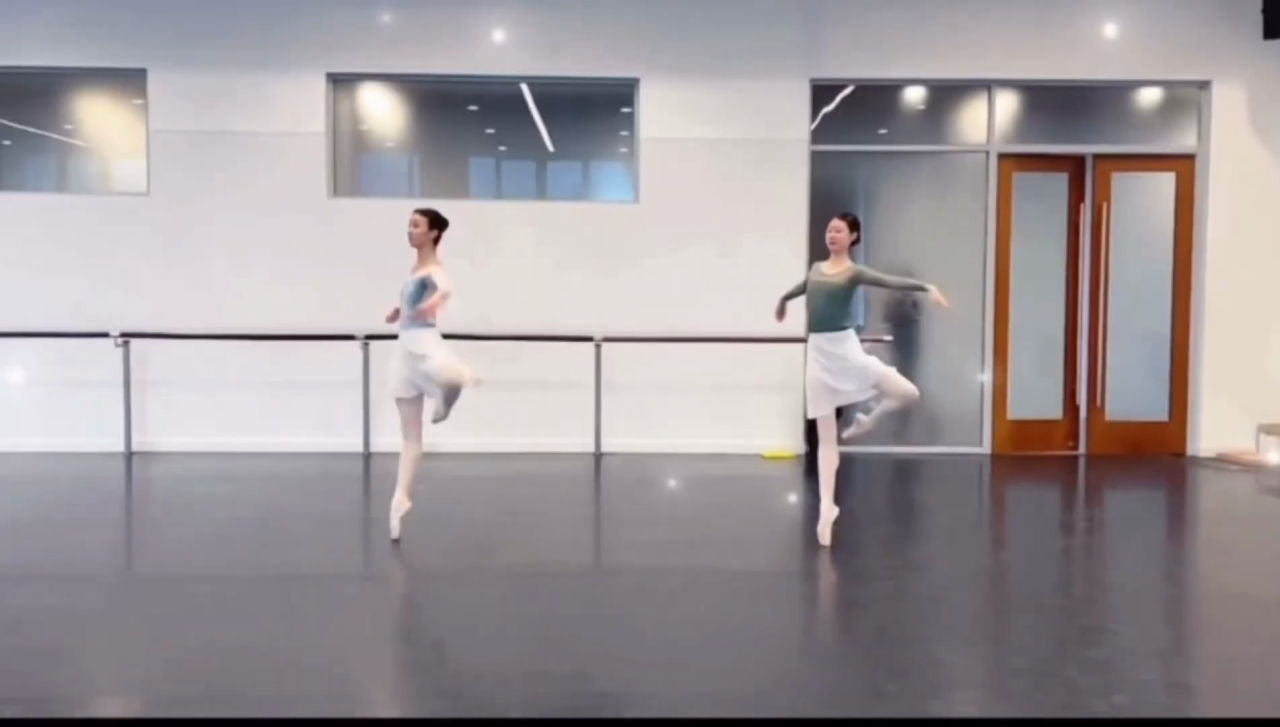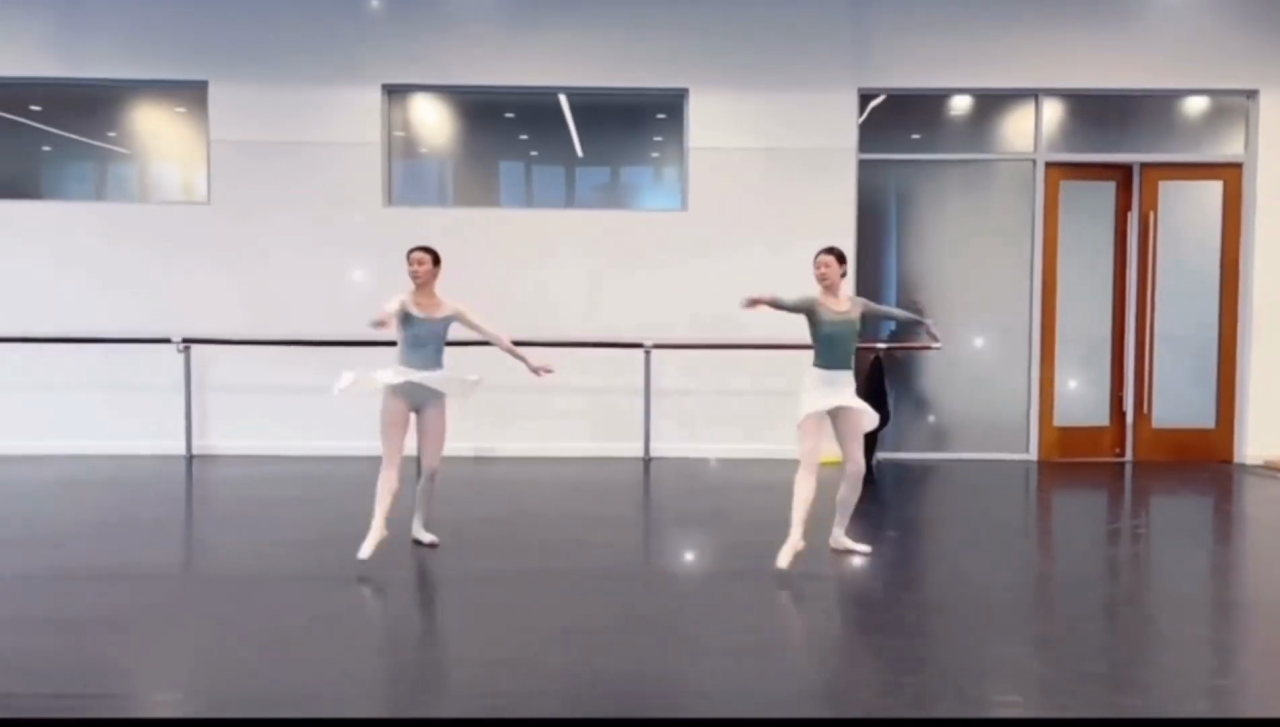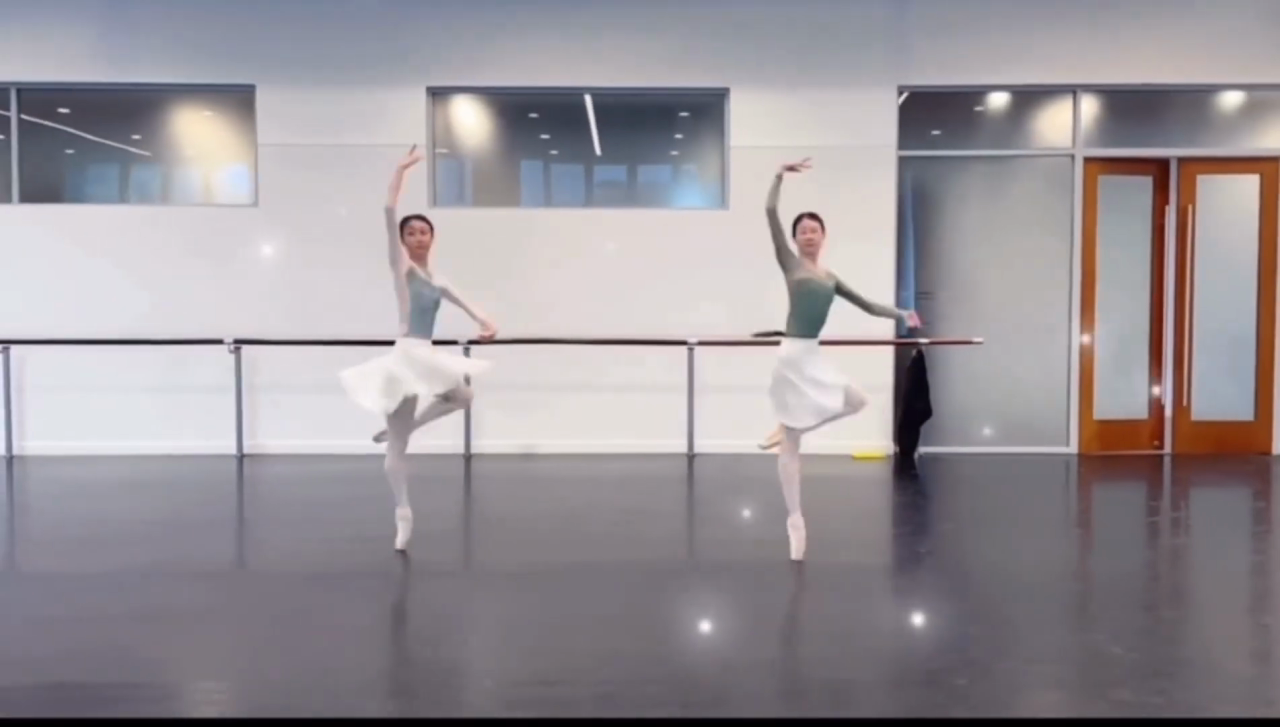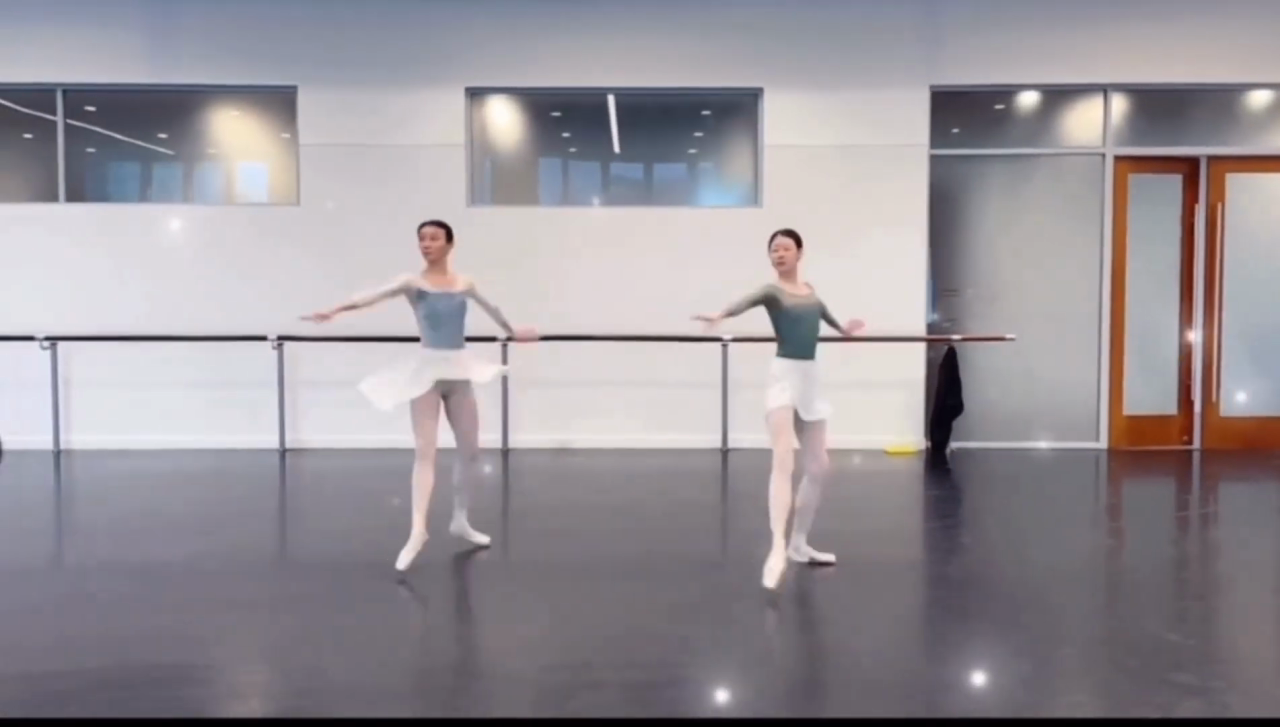
dt=0.7s
person 1, frame 1
left shoulder: (855, 272)
right shoulder: (816, 270)
left elbow: (895, 281)
right elbow: (801, 288)
left wrist: (928, 288)
right wrist: (783, 300)
left hip: (845, 349)
right hip: (818, 354)
left knee: (907, 393)
right knee: (827, 437)
left ankle: (867, 421)
right ankle: (826, 508)
person 1, frame 2
left shoulder: (859, 305)
right shoulder: (812, 304)
left elbow: (893, 313)
right elbow: (785, 304)
left wrist: (924, 323)
right wrist: (764, 299)
left hip: (846, 387)
right hip: (818, 385)
left knee: (855, 468)
right knee: (809, 463)
left ankle: (838, 534)
right ankle: (795, 537)
person 1, frame 3
left shoulder: (830, 275)
right shoulder: (789, 263)
left elbow: (865, 304)
right elbow: (770, 212)
left wrist: (901, 314)
right wrist: (780, 175)
left hip: (809, 357)
right hip: (795, 356)
right knee: (790, 448)
left ankle: (787, 430)
right ankle: (795, 520)
person 1, frame 4
left shoulder: (809, 291)
right shoulder: (773, 290)
right elbow: (739, 304)
left wrist: (842, 328)
right wrist: (719, 315)
left hip: (809, 378)
right hip: (784, 376)
left knee: (818, 468)
right knee: (783, 463)
left ankle: (799, 543)
right ankle: (778, 549)
person 2, frame 1
left shoulder: (434, 269)
right shoulder: (416, 269)
left elbow: (445, 286)
left wrist: (436, 300)
right wrist: (402, 308)
left hip: (426, 346)
right hip: (406, 351)
left knee: (453, 379)
right knee: (410, 434)
left ankle: (443, 406)
right ankle: (400, 500)
person 2, frame 2
left shoulder: (451, 310)
right shoulder: (403, 302)
left elbow: (494, 336)
right elbow: (388, 311)
left wrist: (528, 361)
right wrist: (387, 318)
left hip: (433, 388)
right hip: (400, 385)
left knee: (431, 466)
right knee: (391, 462)
left ankle: (418, 524)
right ankle: (377, 529)
person 2, frame 3
left shoulder: (437, 278)
right shoulder: (403, 267)
left elbow: (462, 304)
right elbow: (388, 210)
left wrist: (484, 322)
right wrist: (402, 169)
left hip: (420, 360)
right hip: (407, 358)
right knee: (398, 447)
left ankle: (394, 429)
right ankle: (403, 513)
person 2, frame 4
left shoulder: (464, 284)
right shoulder: (413, 282)
left elbow: (490, 308)
right elbow: (373, 296)
left wrist: (512, 330)
right wrist: (338, 309)
left hip: (459, 371)
right hip: (424, 372)
left knee: (471, 453)
right knee: (425, 456)
left ankle: (460, 521)
right ankle: (417, 531)
